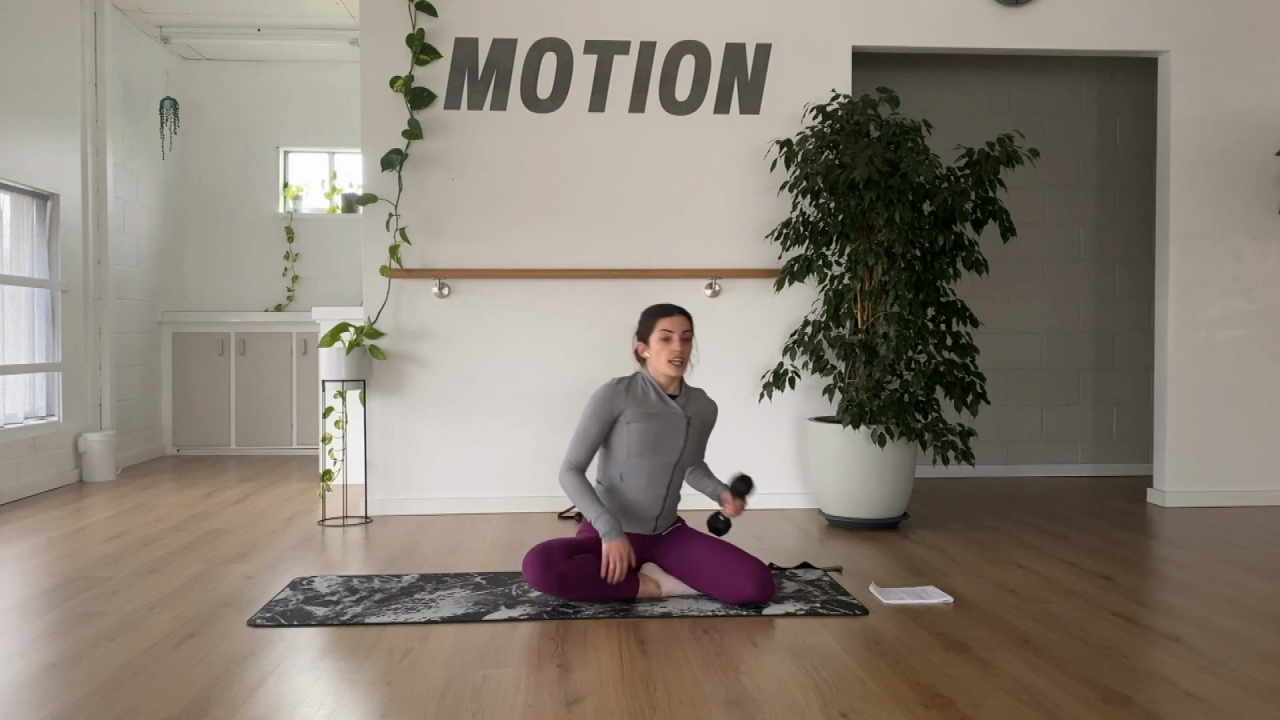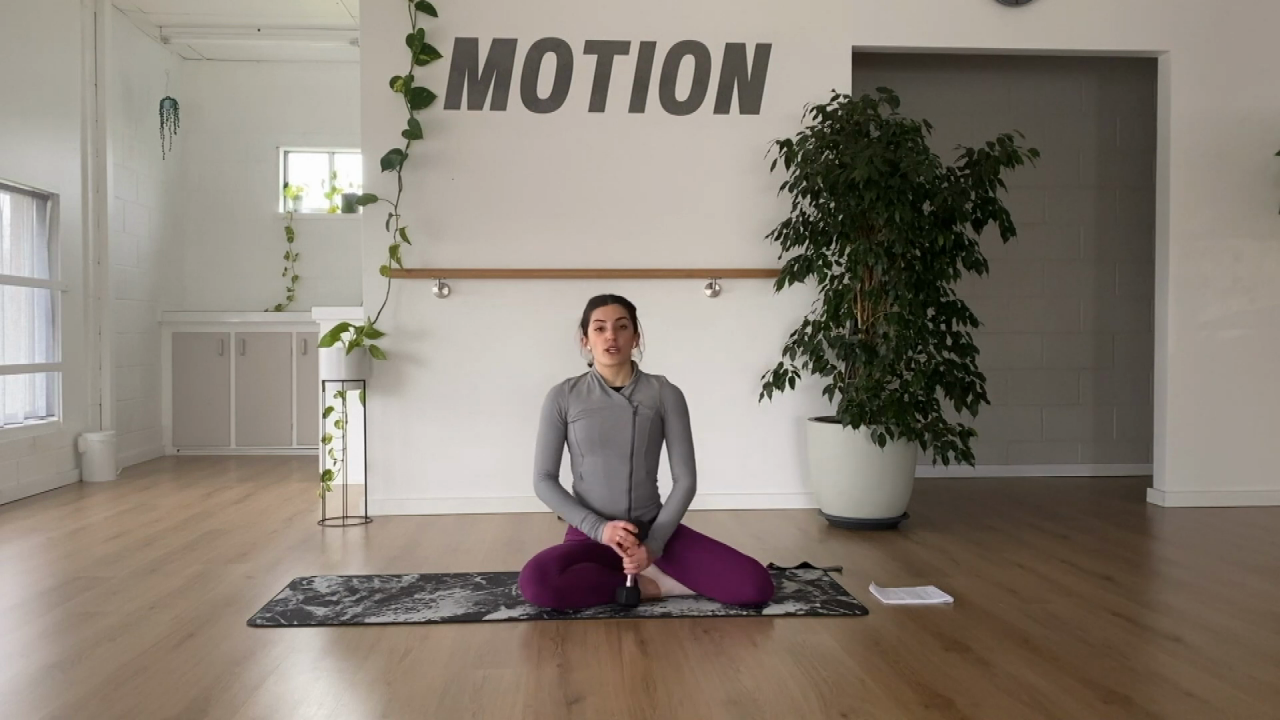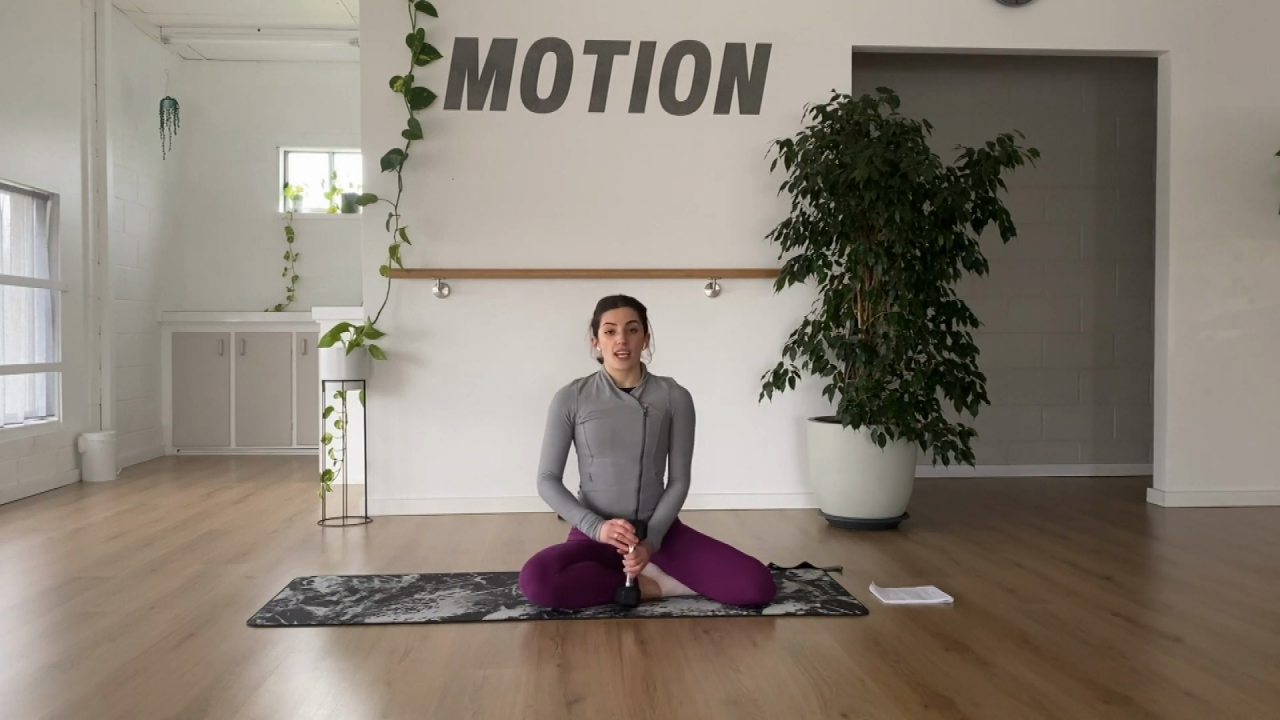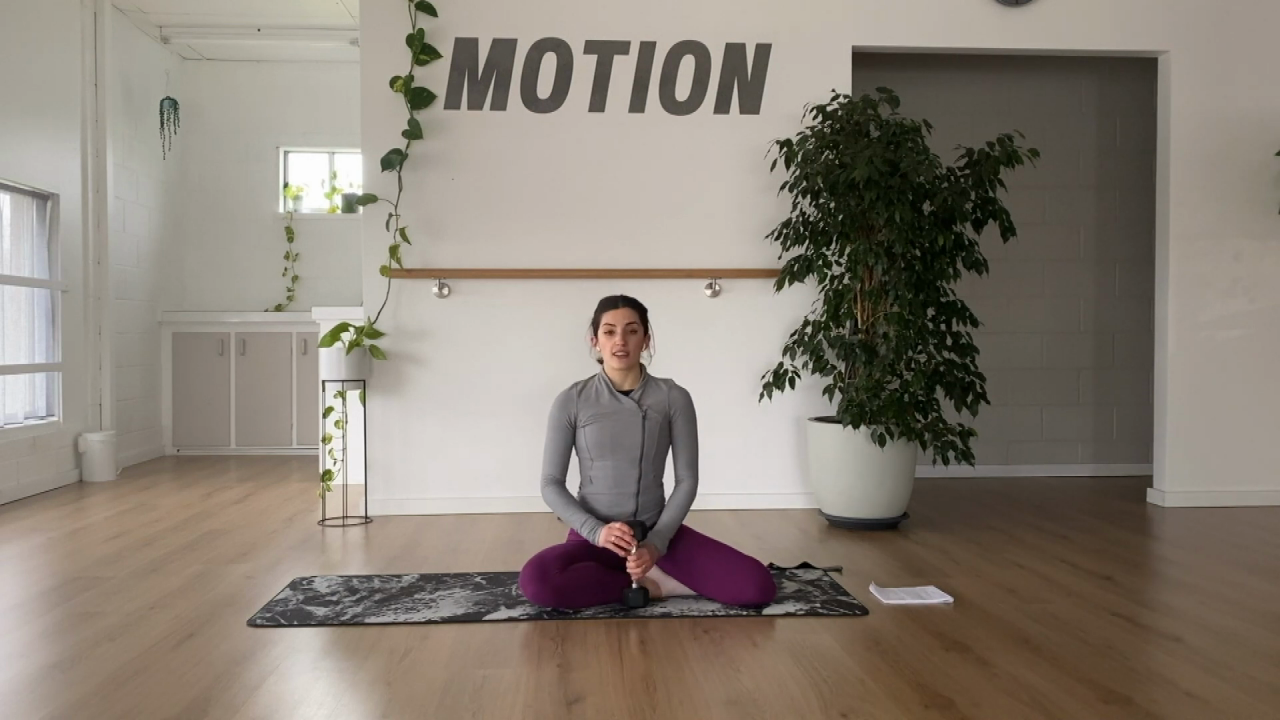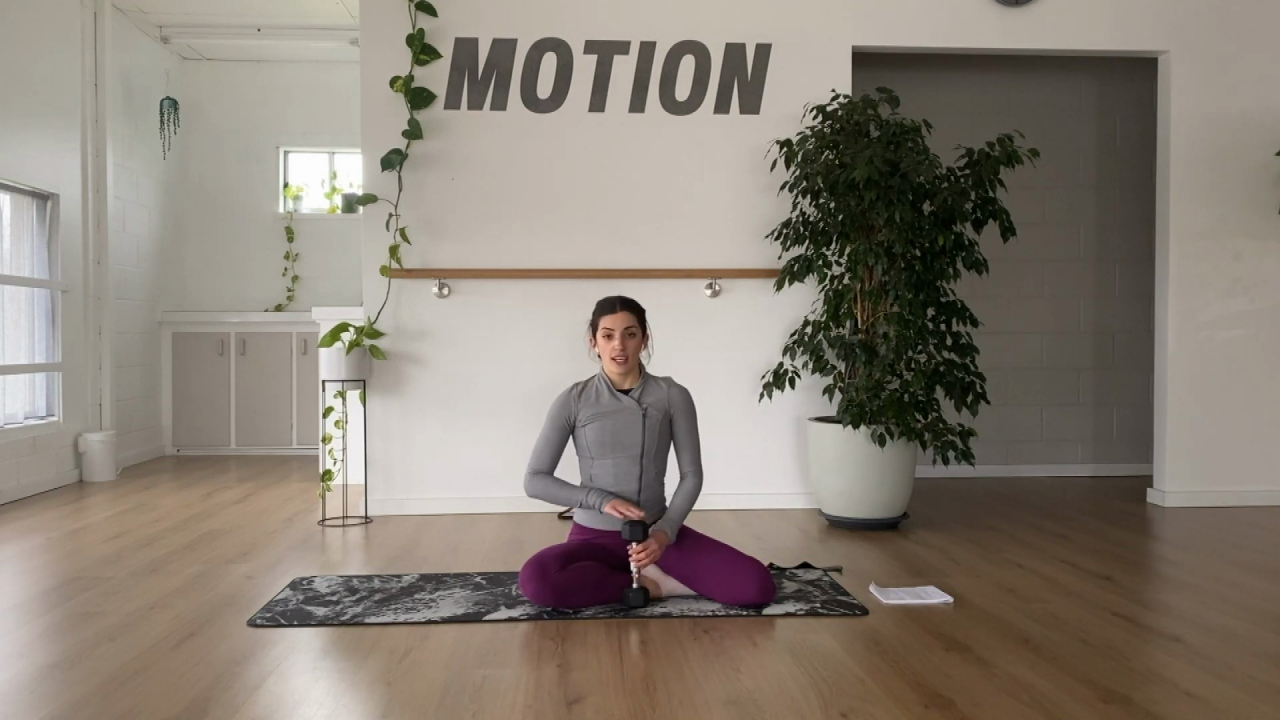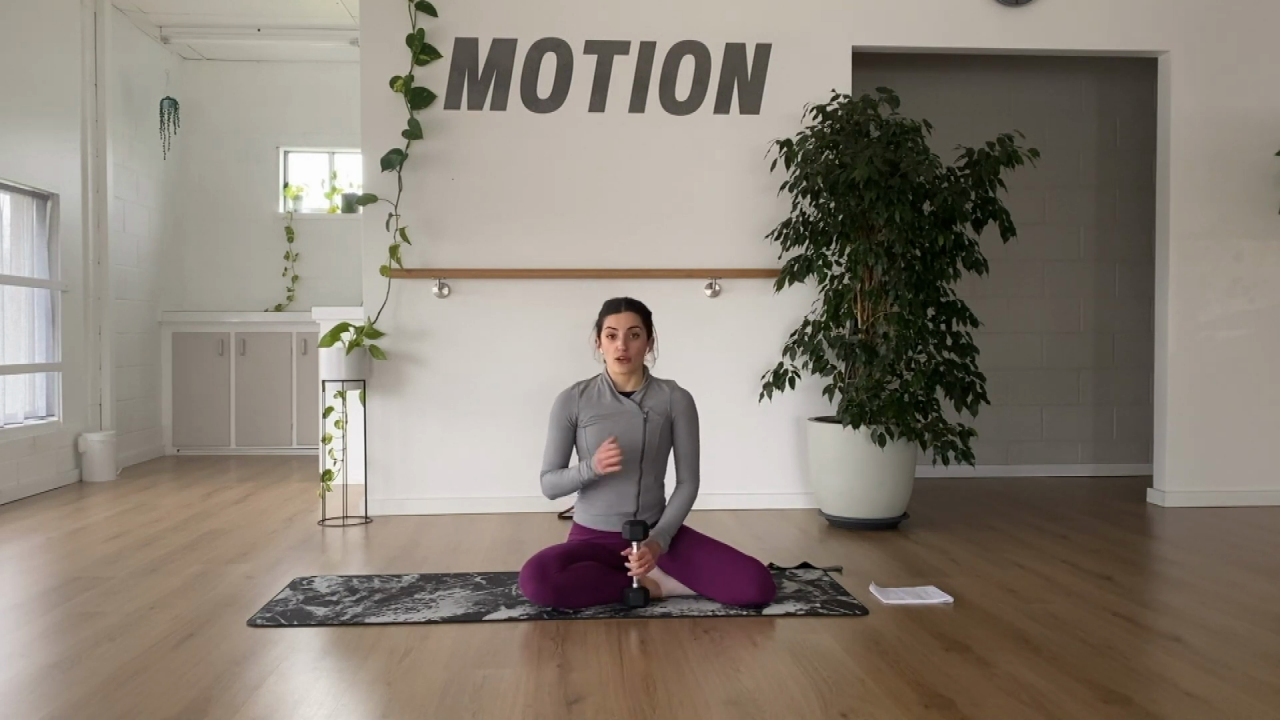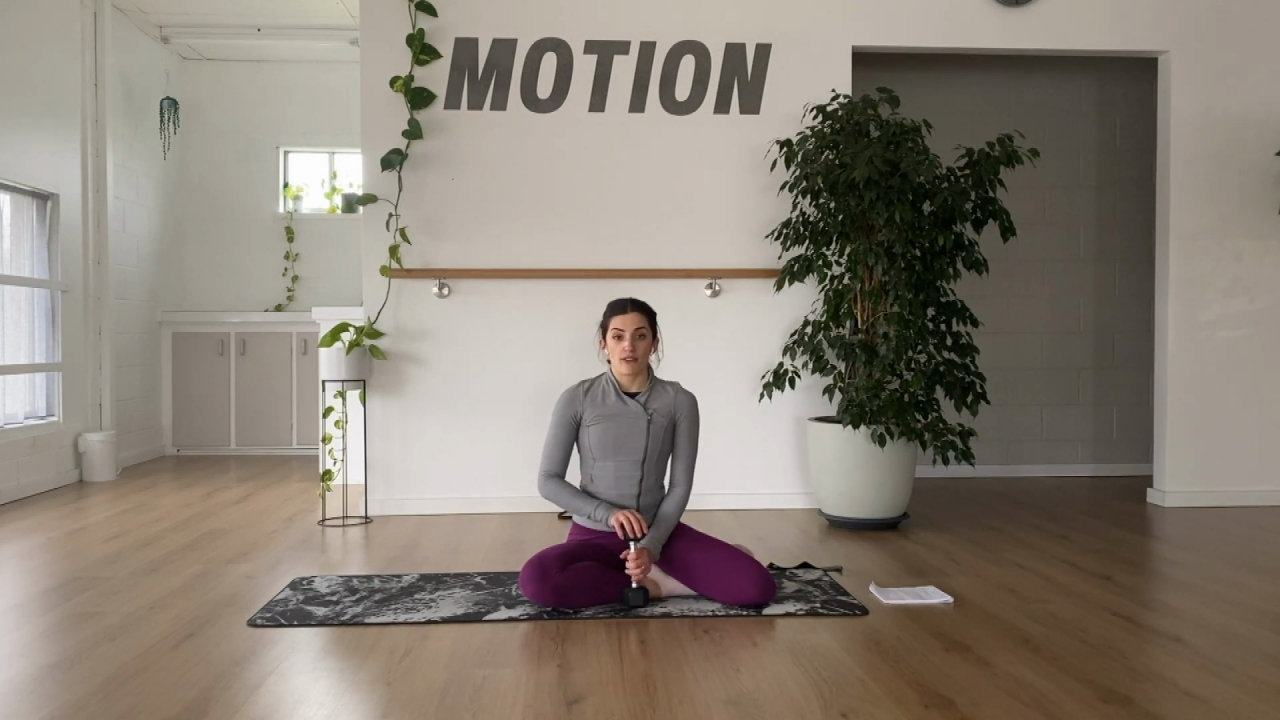
dt=0.7s
person 1, frame 1
left shoulder: (704, 407)
right shoulder: (614, 395)
right elbow: (571, 471)
left wrist: (722, 492)
right wrist: (610, 531)
left hip: (668, 535)
right hip: (606, 533)
left knee: (758, 586)
right knee: (539, 566)
left ankle: (646, 573)
right ankle: (655, 585)
person 1, frame 2
left shoulder: (665, 394)
right shoulder: (563, 397)
left elbow: (685, 480)
right elbow: (544, 480)
left wrist: (654, 543)
right wrist: (599, 528)
left hip: (654, 529)
right hip: (590, 534)
left knee: (756, 586)
right knee: (536, 583)
left ankle: (648, 571)
right ankle: (653, 584)
person 1, frame 3
left shoulder: (674, 397)
right shoulder: (570, 398)
left elbow: (679, 481)
right elbow: (547, 480)
left wrist: (651, 539)
right wrist: (596, 526)
left hip: (658, 531)
right hip: (594, 533)
left knee: (758, 585)
right knee: (535, 581)
left ankle: (652, 568)
right ankle: (656, 585)
person 1, frame 4
left shoulder: (674, 398)
right shoulder: (571, 401)
left elbow: (687, 480)
right elbow: (551, 483)
left wrist: (657, 542)
right wrist: (596, 531)
left hip: (657, 531)
right hip: (593, 537)
left knee: (757, 585)
right knee: (535, 581)
left ankle: (653, 570)
right ankle: (656, 584)
person 1, frame 5
left shoulder: (673, 396)
right shoulder: (572, 401)
left elbow: (692, 475)
right elbow: (535, 481)
left wrist: (666, 530)
right wrist: (599, 499)
left hip: (656, 532)
right hip: (594, 536)
left knee: (757, 585)
right knee: (535, 580)
left ankle: (650, 573)
right ankle: (656, 583)
person 1, frame 6
left shoulder: (675, 399)
right shoulder: (572, 401)
left elbow: (688, 481)
right elbow: (550, 484)
left wrist: (659, 541)
right wrist: (590, 467)
left hip: (656, 531)
right hip: (594, 536)
left knee: (757, 585)
right knee: (535, 580)
right ankle: (657, 584)
person 1, frame 7
left shoulder: (679, 401)
right shoulder: (576, 399)
left elbow: (681, 485)
right elbow: (548, 481)
left wrist: (651, 546)
right wrist: (606, 512)
left hip: (658, 531)
right hip: (594, 535)
left knee: (758, 586)
right knee: (535, 580)
left ankle: (657, 563)
right ankle: (658, 583)
